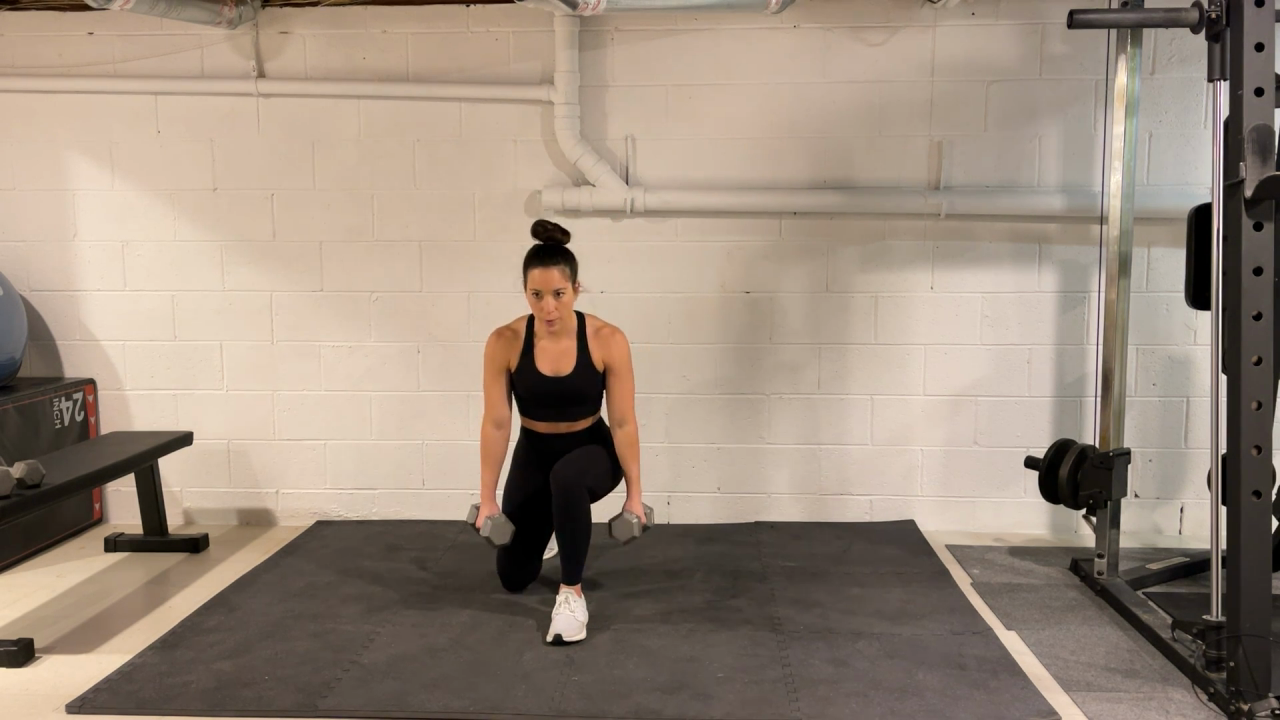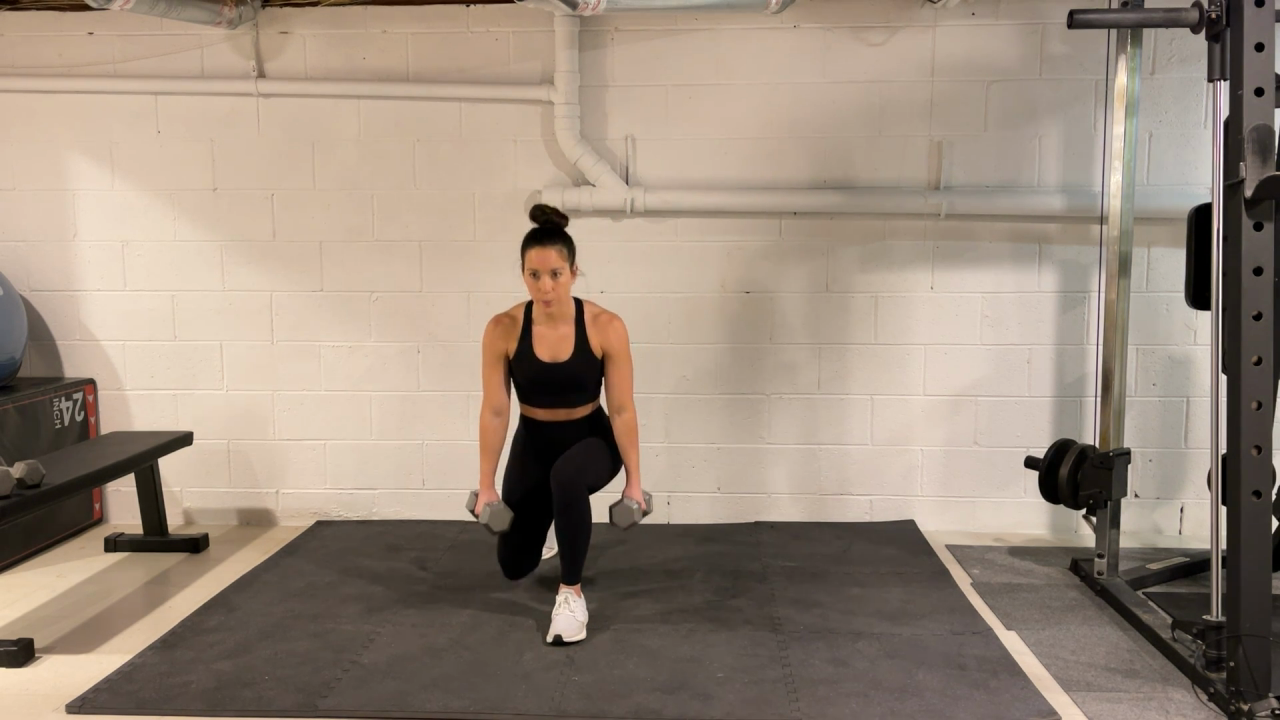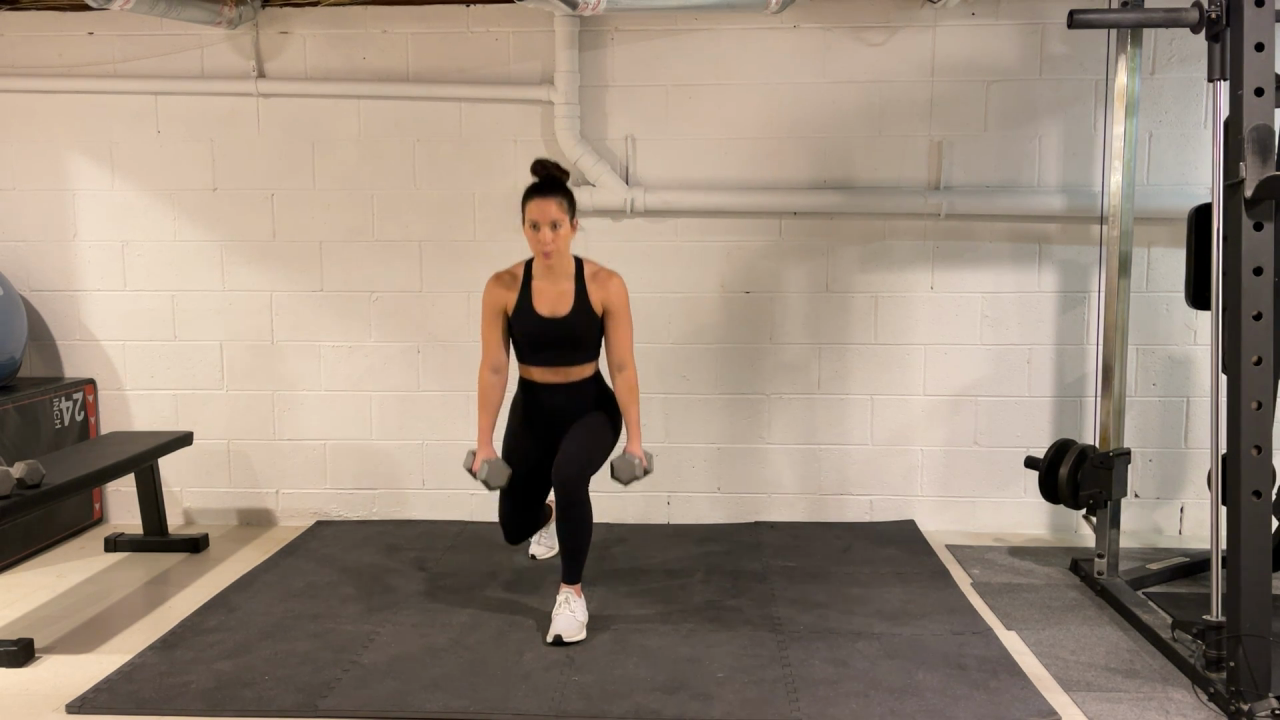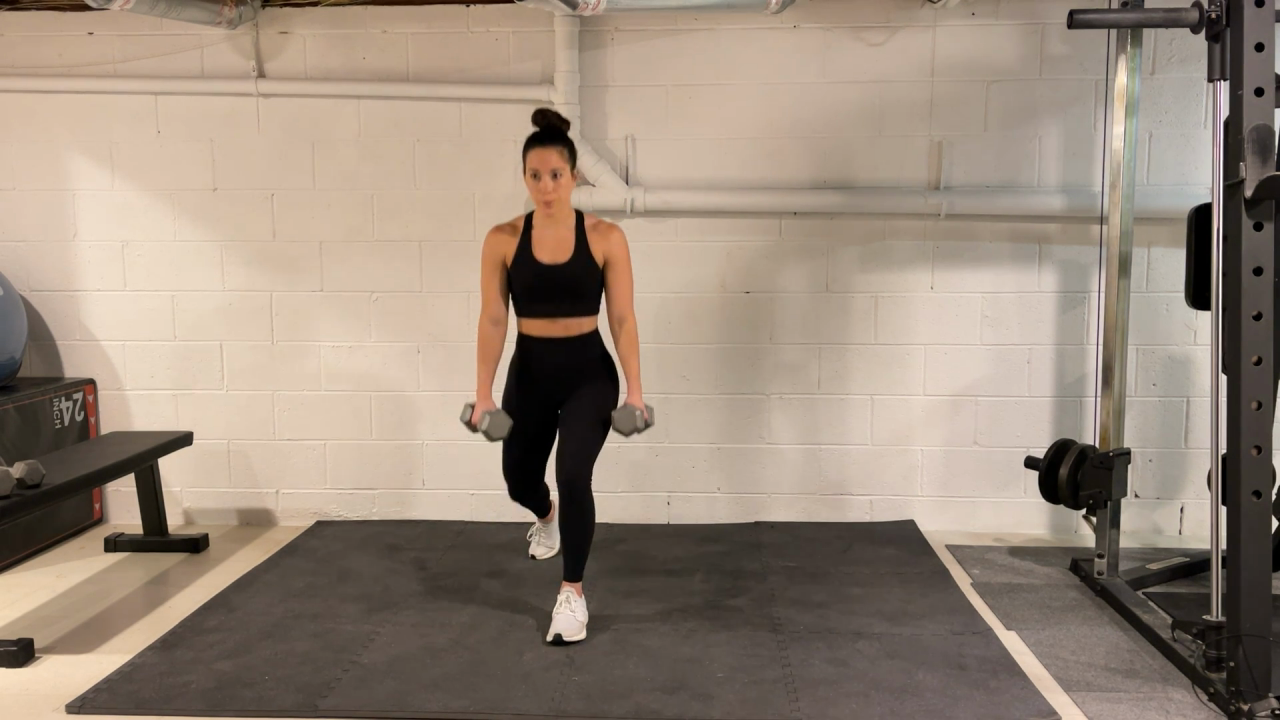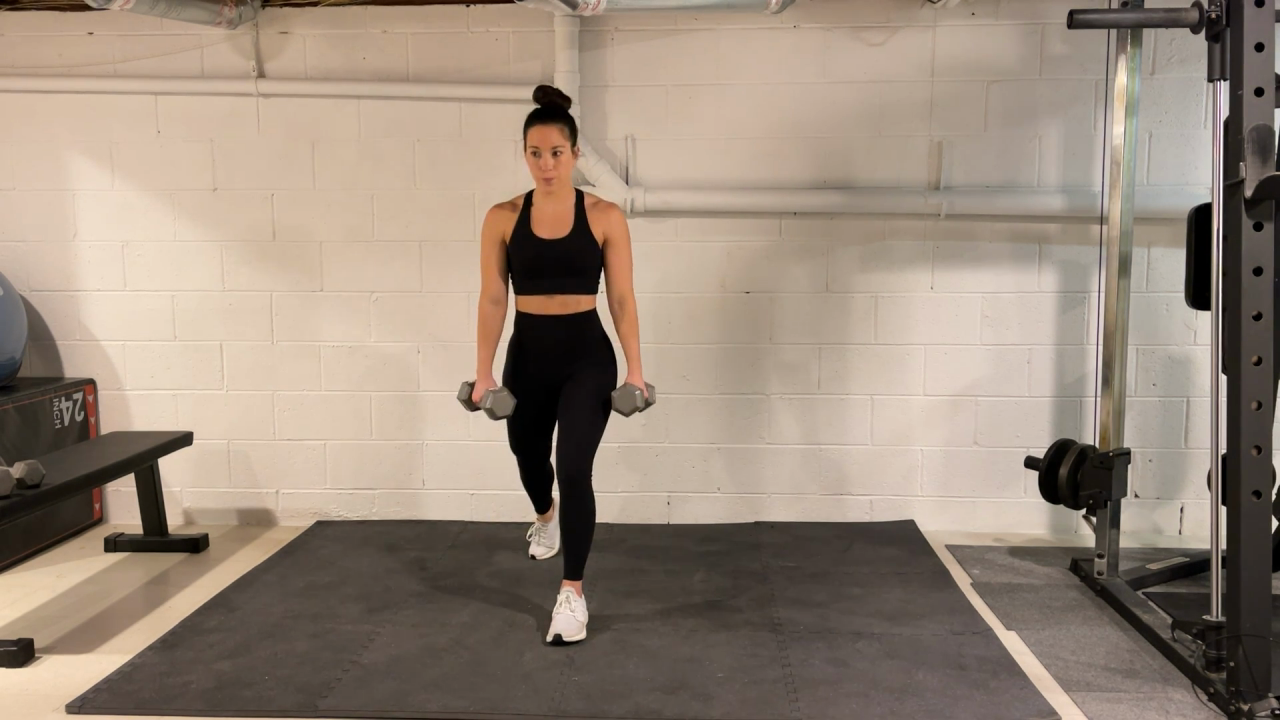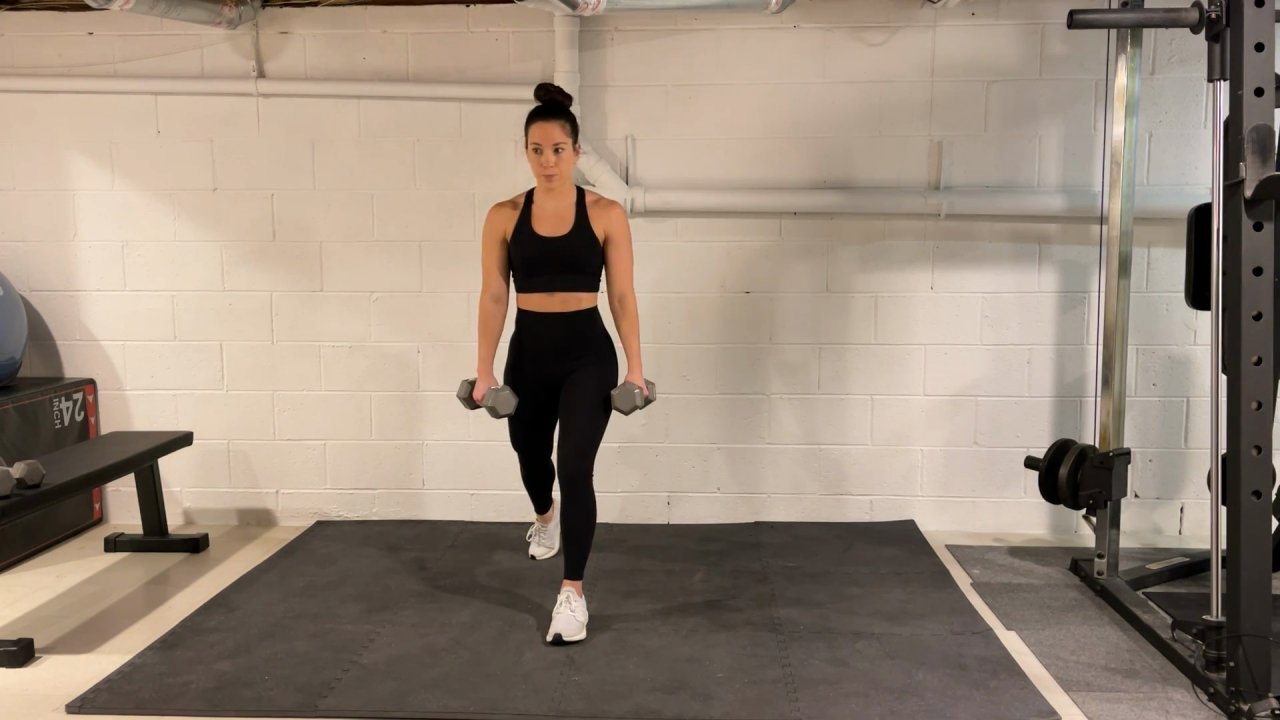
dt=0.2s
person 1, frame 1
left shoulder: (608, 341)
right shoulder: (504, 343)
left elbow: (623, 423)
right elbow: (496, 424)
left wrist: (634, 493)
right wrist: (487, 498)
left hip: (591, 449)
right hip: (533, 455)
left knee: (567, 480)
right knee: (513, 577)
left ankle: (572, 593)
right ankle: (548, 526)
person 1, frame 2
left shoulder: (606, 326)
right shoulder: (503, 329)
left elbow: (622, 409)
right elbow: (494, 411)
left wrist: (633, 480)
right wrist: (486, 484)
left hip: (590, 438)
right hip: (533, 443)
left knee: (567, 481)
right knee: (514, 565)
left ankle: (571, 595)
right ankle: (548, 523)
person 1, frame 3
left shoulder: (606, 284)
right shoulder: (503, 287)
left elbow: (623, 367)
right elbow: (494, 369)
left wrist: (633, 435)
right wrist: (485, 441)
left hip: (590, 407)
right hip: (531, 411)
left knee: (568, 479)
right knee: (515, 527)
left ankle: (572, 594)
right ankle: (548, 518)
person 1, frame 4
left shoulder: (606, 237)
right shoulder: (503, 239)
left elbow: (622, 319)
right elbow: (492, 321)
left wrist: (634, 389)
right wrist: (483, 394)
left hip: (589, 372)
right hip: (529, 373)
left knee: (573, 475)
right knee: (519, 480)
left ankle: (573, 593)
right ankle: (547, 517)
person 1, frame 5
left shoulder: (605, 216)
right shoulder: (503, 218)
left elbow: (622, 297)
right elbow: (492, 299)
left wrist: (634, 368)
right wrist: (483, 372)
left hip: (587, 355)
right hip: (527, 355)
left knee: (575, 470)
right knee: (528, 456)
left ankle: (573, 593)
right ankle: (545, 515)
person 1, frame 6
left shoulder: (606, 214)
right shoulder: (504, 216)
left elbow: (622, 295)
right elbow: (493, 298)
left wrist: (635, 365)
right wrist: (484, 369)
left hip: (588, 353)
right hip: (527, 353)
left knee: (576, 468)
right knee: (530, 454)
left ankle: (573, 593)
right ankle: (545, 516)
